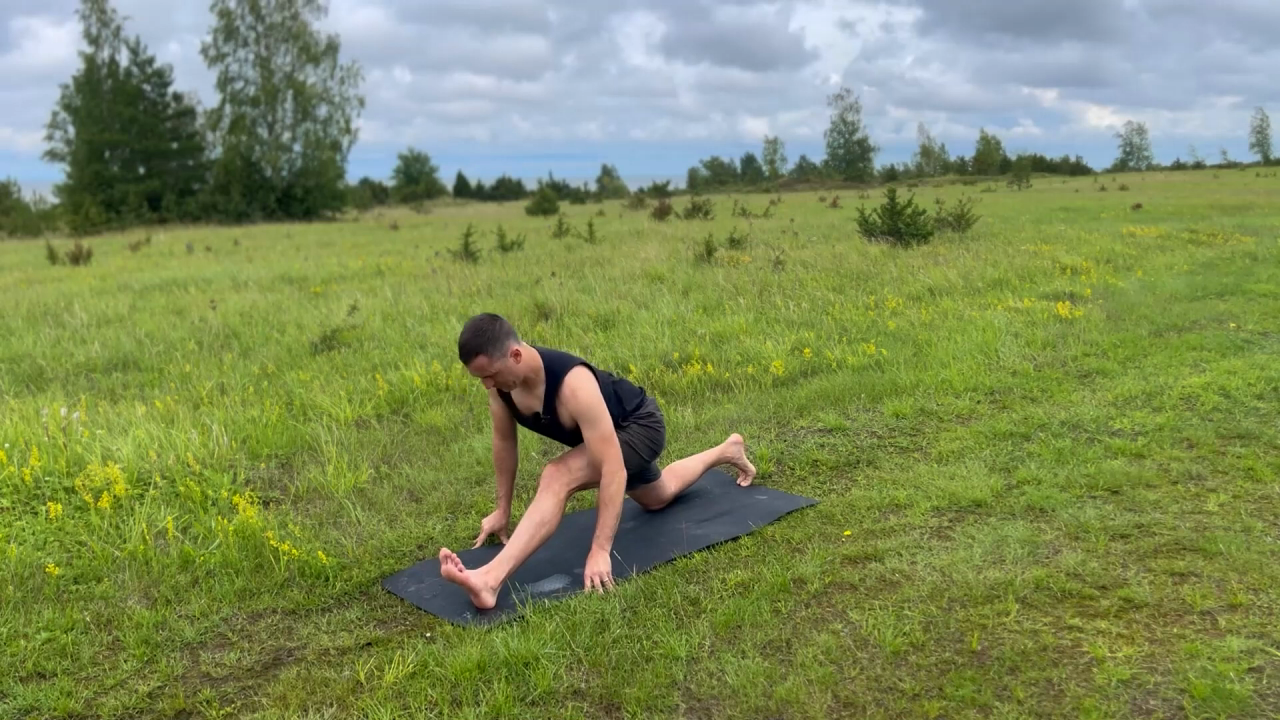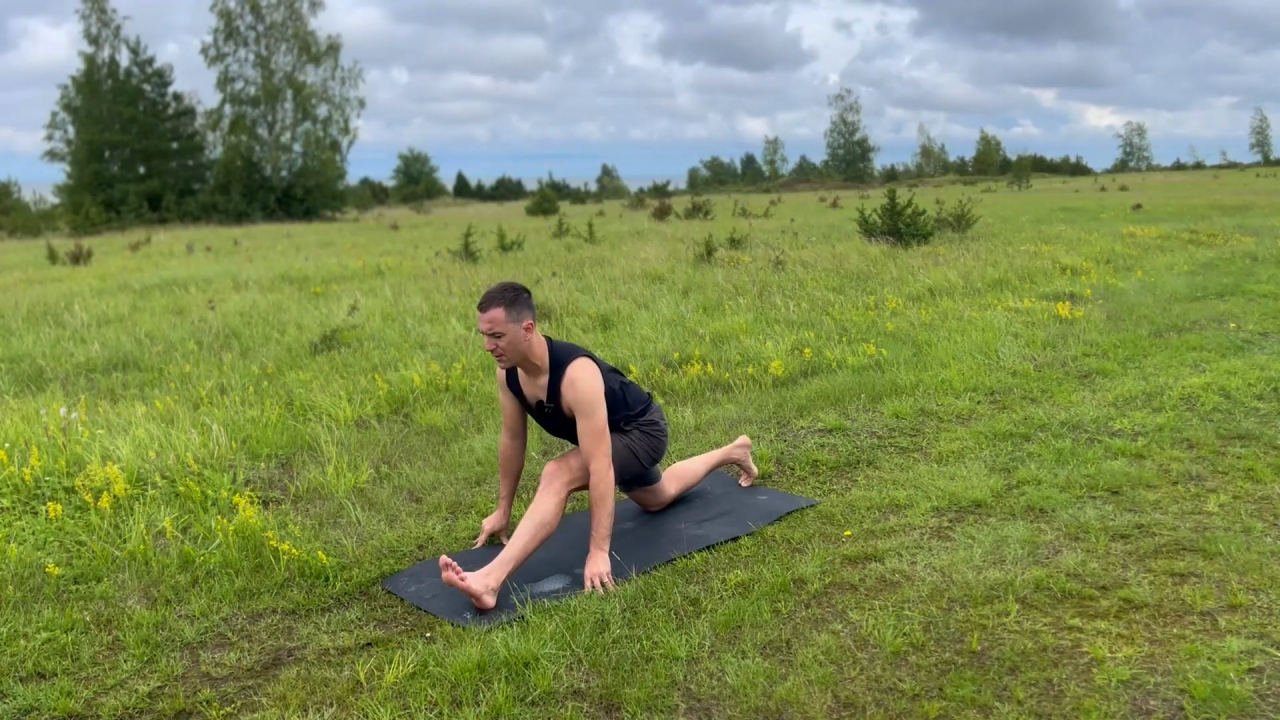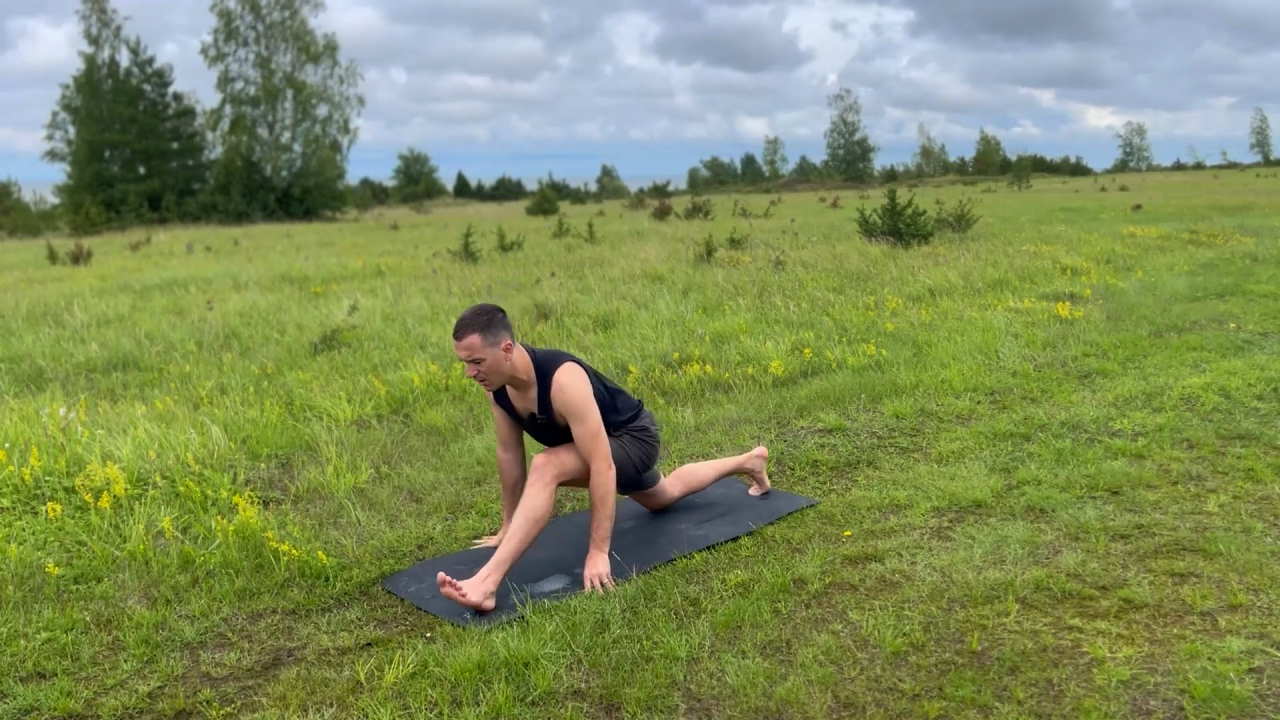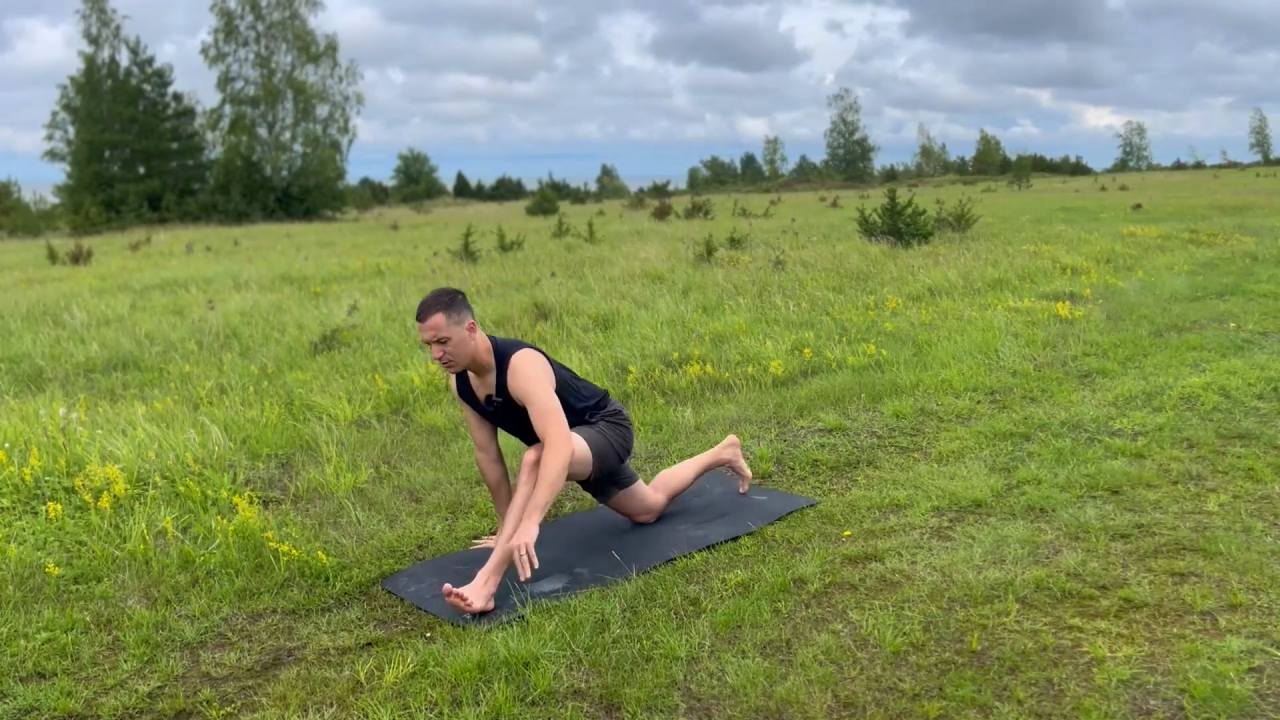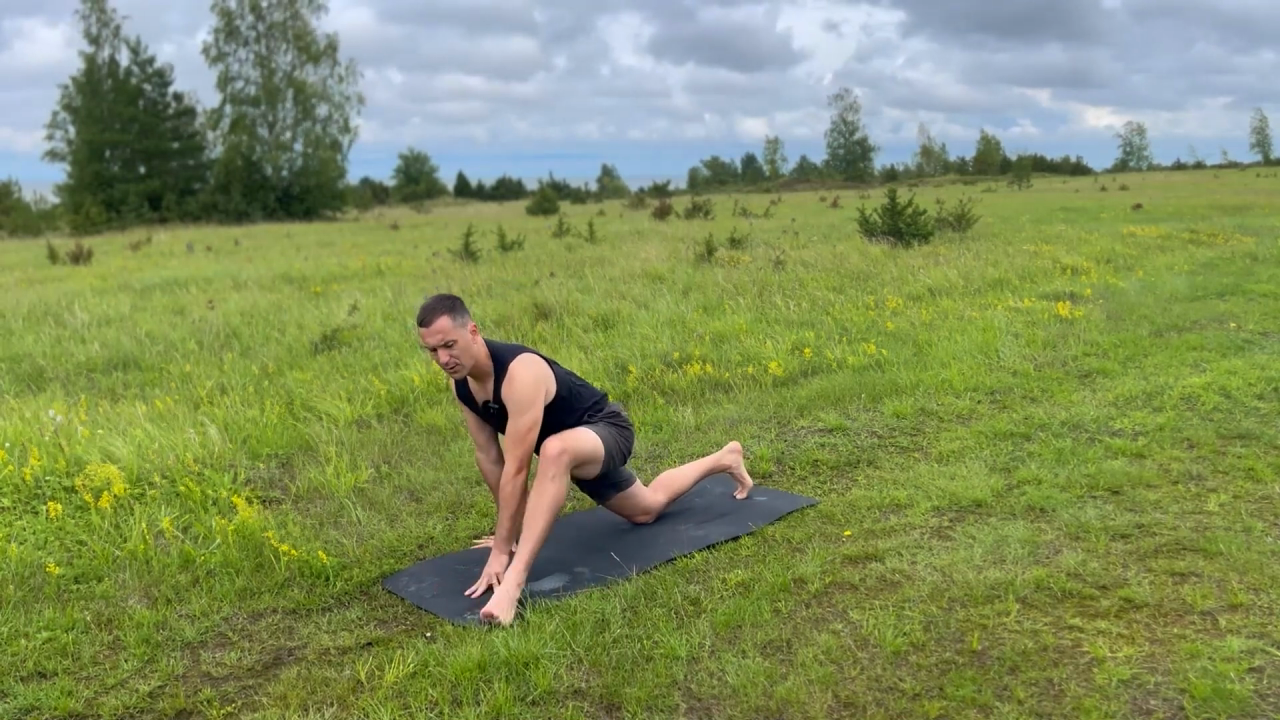
dt=1s
person 1, frame 1
left shoulder: (573, 386)
right shoulder: (503, 373)
left elbow: (614, 470)
right elbow: (504, 442)
left wrist: (600, 551)
right wrist: (502, 510)
left hip: (640, 425)
right hip: (611, 427)
left knee: (557, 477)
right knee: (657, 500)
left ankle: (491, 580)
right ankle: (727, 451)
person 1, frame 2
left shoulder: (577, 375)
right shoulder: (507, 371)
left elbow: (601, 468)
right elbow: (512, 438)
left wrist: (599, 552)
right wrist: (502, 510)
left hip: (641, 430)
right hip: (617, 432)
left knee: (557, 476)
right knee: (657, 499)
left ankle: (490, 580)
right ankle: (732, 452)
person 1, frame 3
left shoulder: (563, 381)
right shoulder: (496, 384)
left elbow: (602, 468)
right elbow: (509, 454)
left wrist: (598, 552)
right wrist: (507, 526)
left hip: (633, 436)
right hip: (602, 440)
left knee: (546, 467)
right knee: (664, 497)
left ankle: (486, 583)
right ankle: (747, 461)
person 1, frame 4
left shoulder: (520, 366)
right shoulder: (460, 381)
left elbow: (560, 445)
right elbow: (487, 455)
left wrist: (530, 523)
right wrist: (507, 527)
left hip: (606, 427)
right hip: (583, 439)
left knee: (536, 461)
right knee: (649, 509)
left ankle: (486, 584)
right ankle: (722, 454)
person 1, frame 5
left shoulder: (520, 372)
right shoulder: (460, 383)
left elbow: (516, 468)
right elbow: (487, 455)
left wrist: (500, 550)
right wrist: (506, 532)
left hip: (605, 428)
right hip: (580, 447)
left knee: (556, 450)
right knee: (647, 510)
left ankle: (513, 581)
right ankle: (724, 459)
